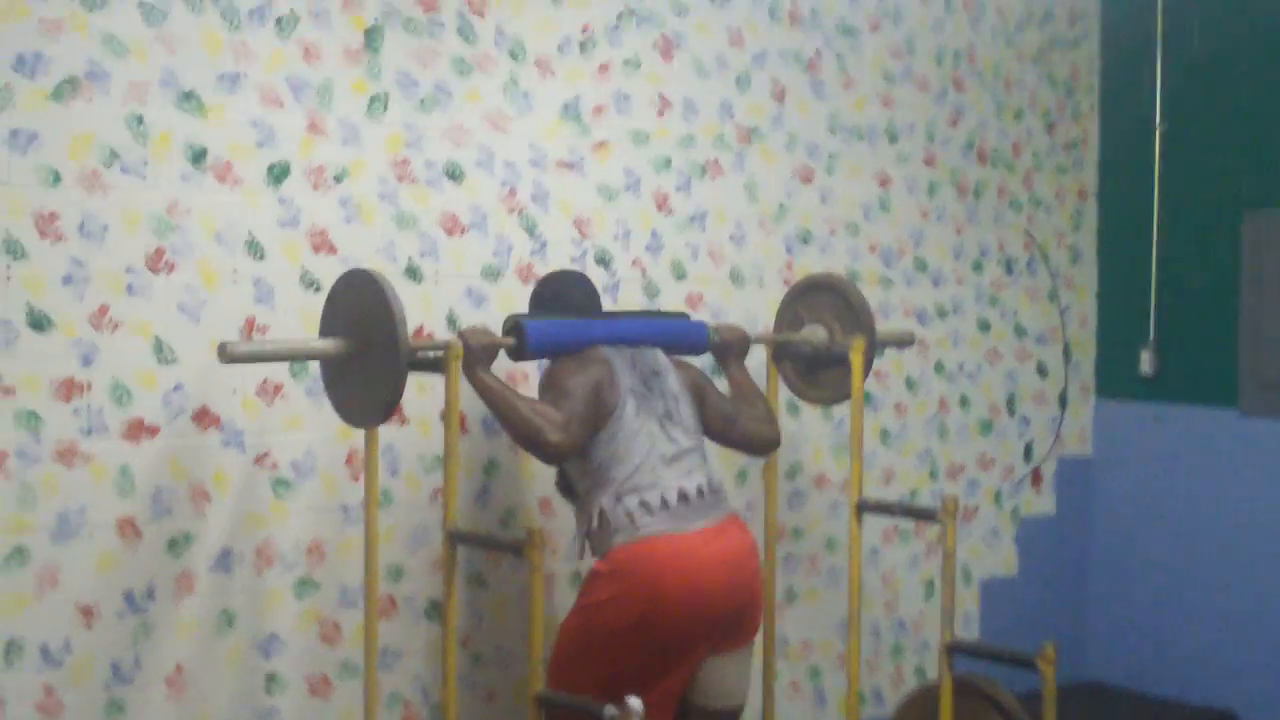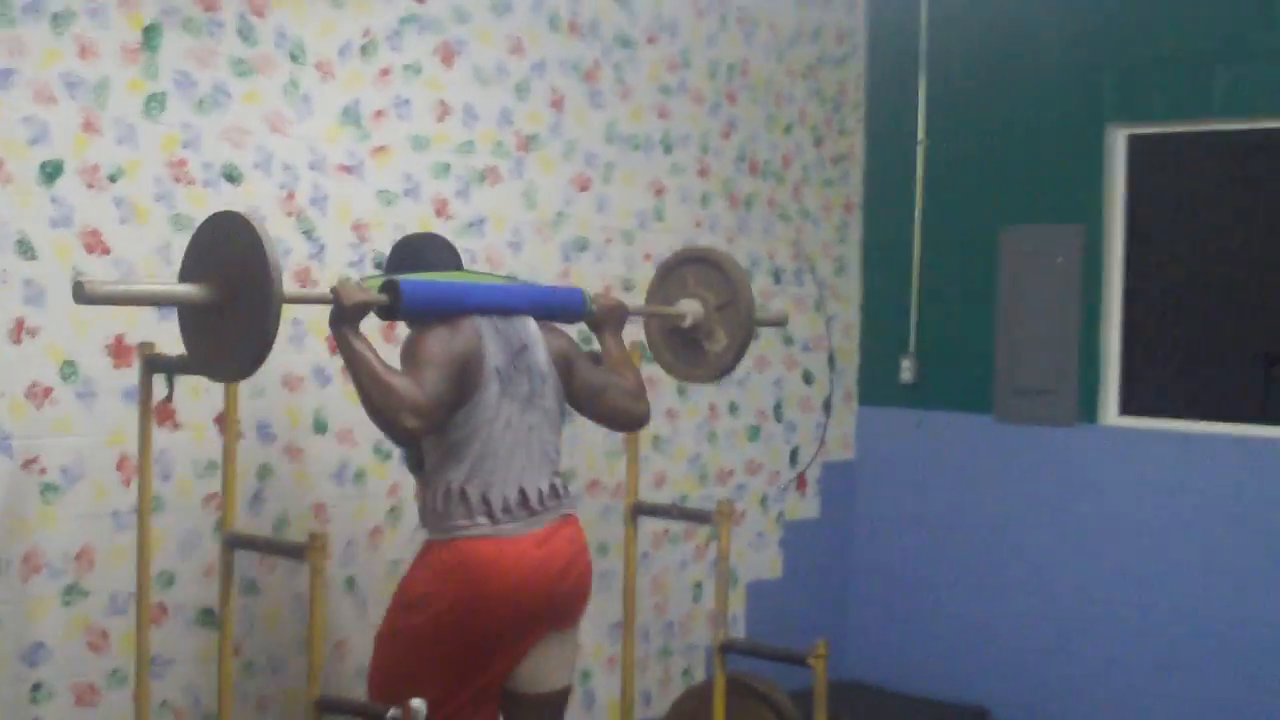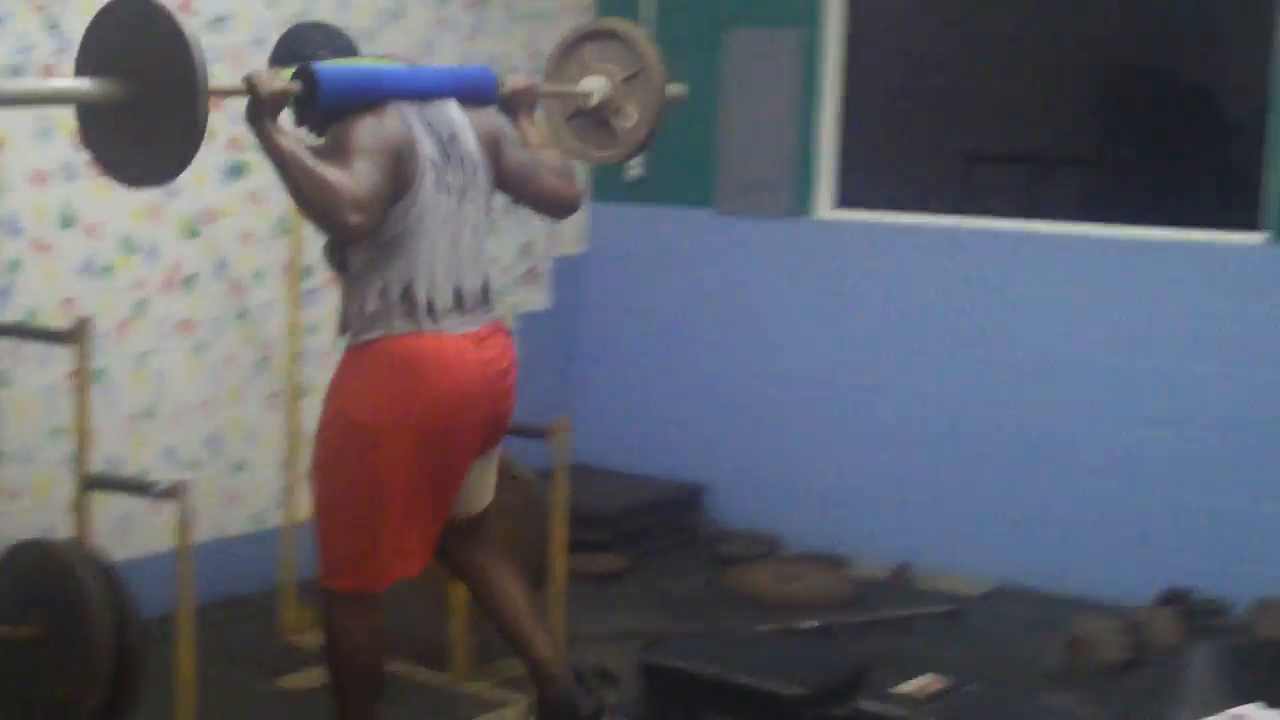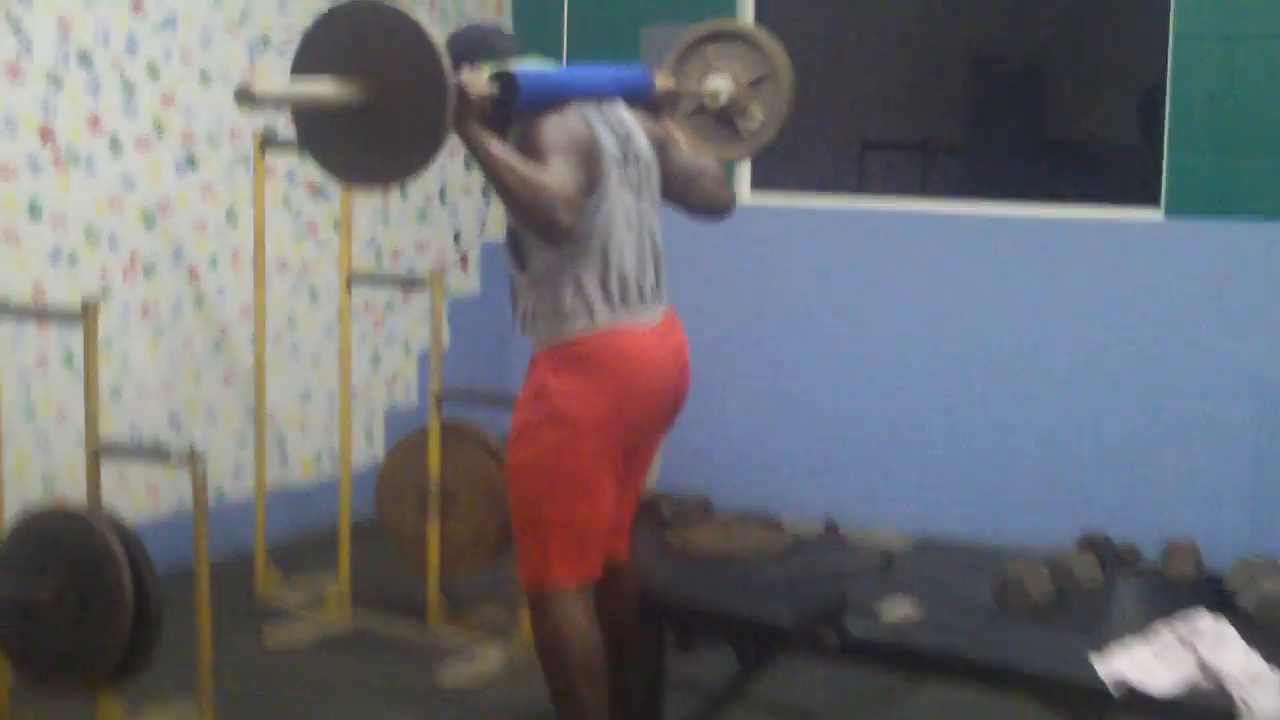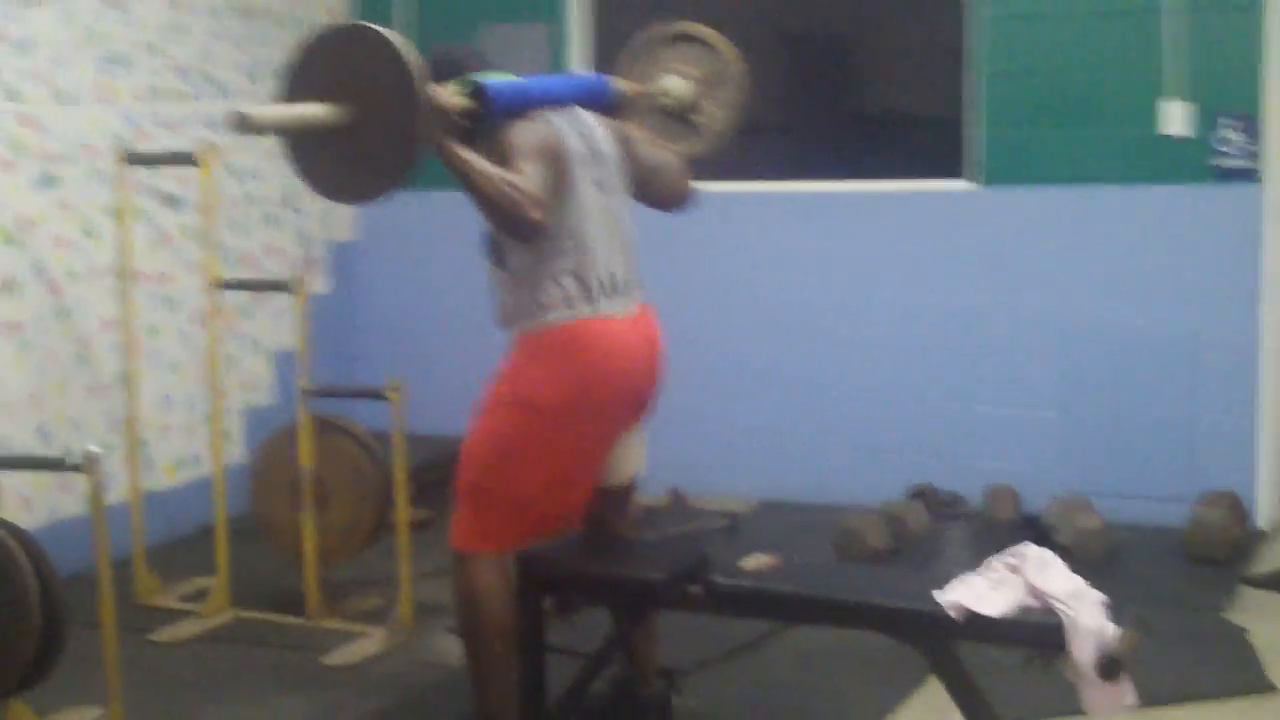
dt=1s
person 1, frame 1
left shoulder: (574, 373)
right shoulder: (673, 368)
left elbow: (556, 437)
right elbow: (763, 434)
left wrist: (479, 372)
right wrist: (734, 363)
left hip: (650, 567)
right hip: (734, 556)
person 1, frame 2
left shoulder: (439, 339)
right shoulder: (542, 335)
left elbow: (410, 416)
right elbow: (631, 411)
left wrist: (349, 333)
right wrist: (610, 334)
left hip: (478, 560)
right hip: (561, 553)
person 1, frame 3
left shoulder: (364, 129)
right shoulder: (469, 118)
left elbow: (348, 213)
right elbow: (562, 194)
left wrist: (269, 129)
right wrist: (523, 117)
left hip: (407, 364)
right hip: (487, 358)
left knee: (350, 581)
right knee: (463, 540)
person 1, frame 4
left shoulder: (550, 130)
right shoulder: (628, 121)
left elbow: (557, 216)
right elbow: (717, 195)
left wrist: (473, 133)
right wrist: (668, 120)
left hip: (591, 363)
right hip: (657, 349)
left knee: (555, 581)
right knee: (610, 552)
person 1, frame 5
left shoulder: (515, 135)
right shoulder: (587, 121)
left elbow: (529, 216)
right elbow: (676, 188)
left wrist: (448, 145)
right wrist: (628, 122)
left hip: (569, 351)
right hip: (632, 338)
left knee: (479, 545)
right knee: (608, 526)
